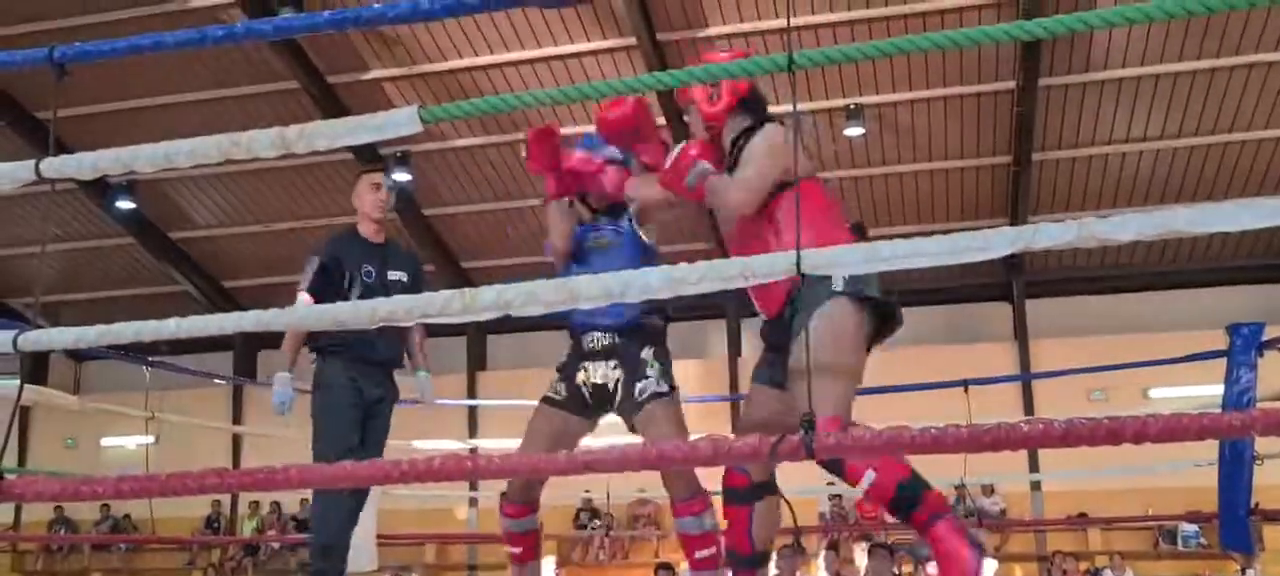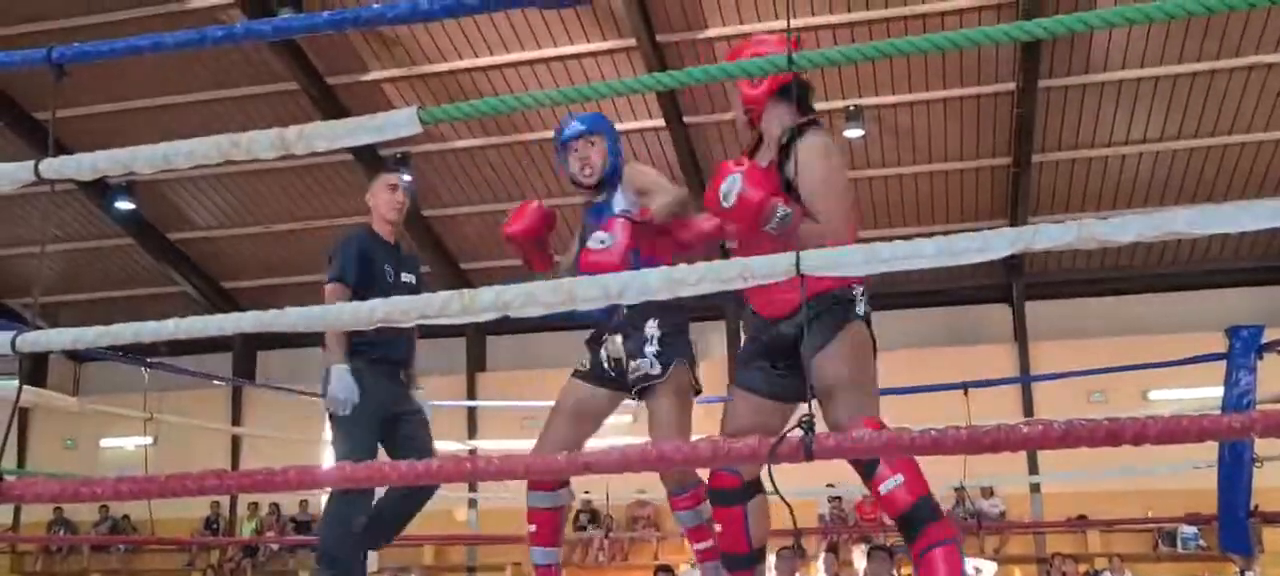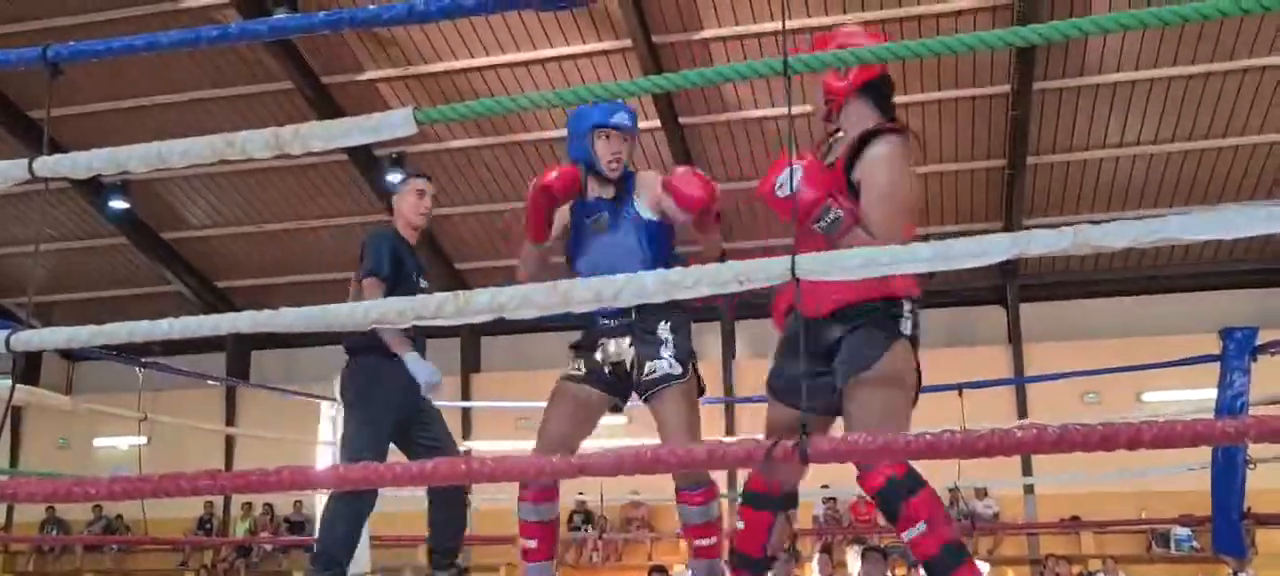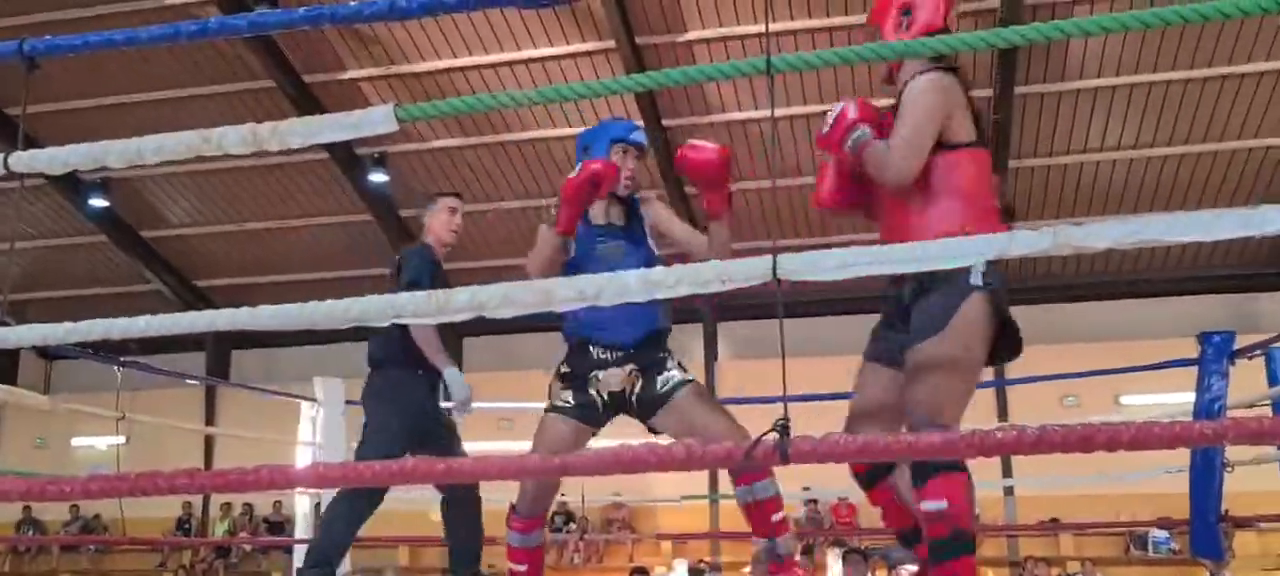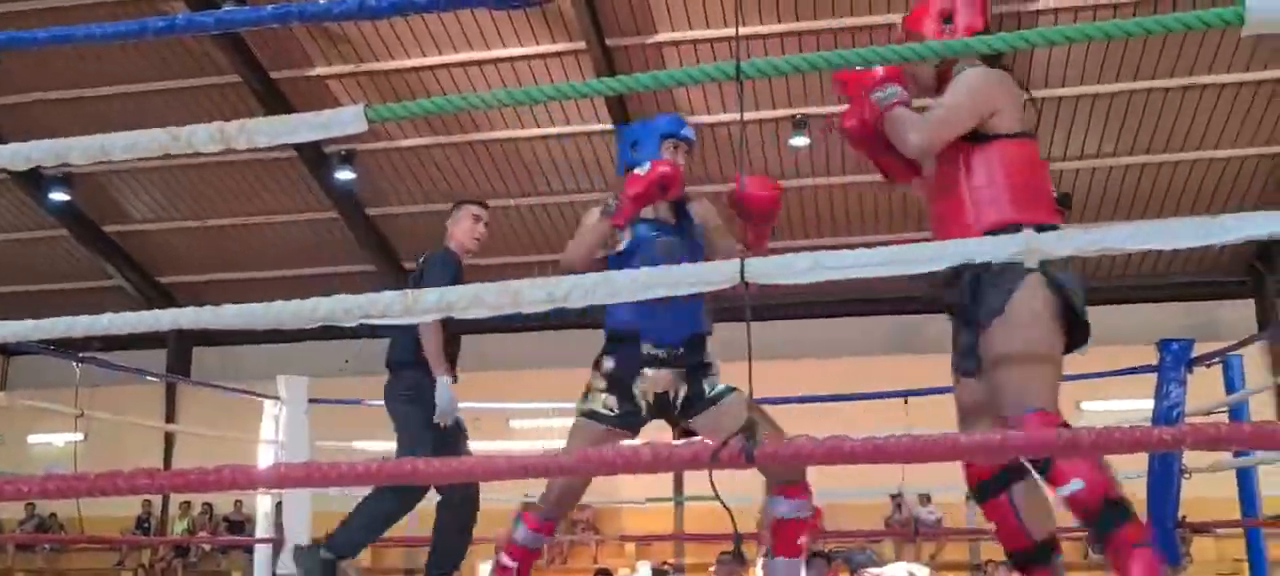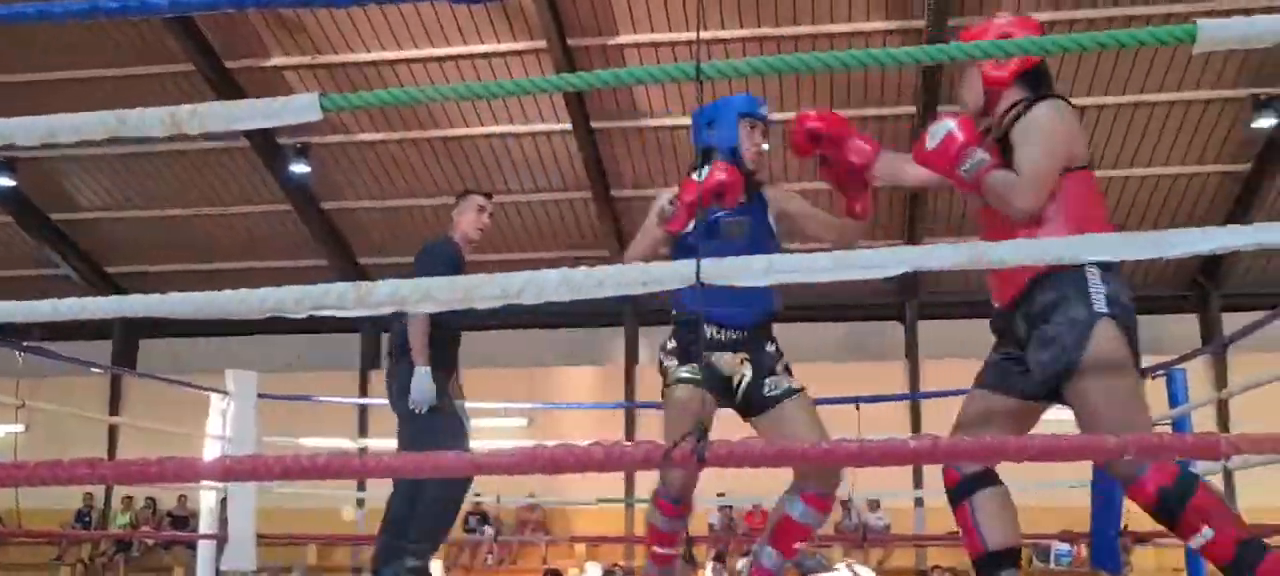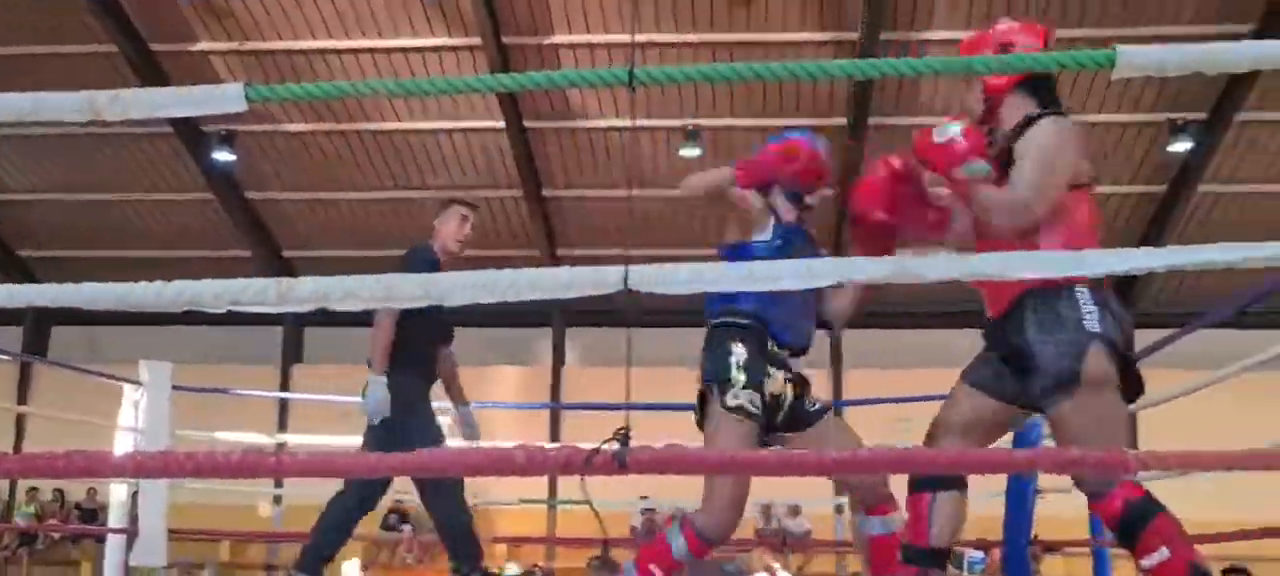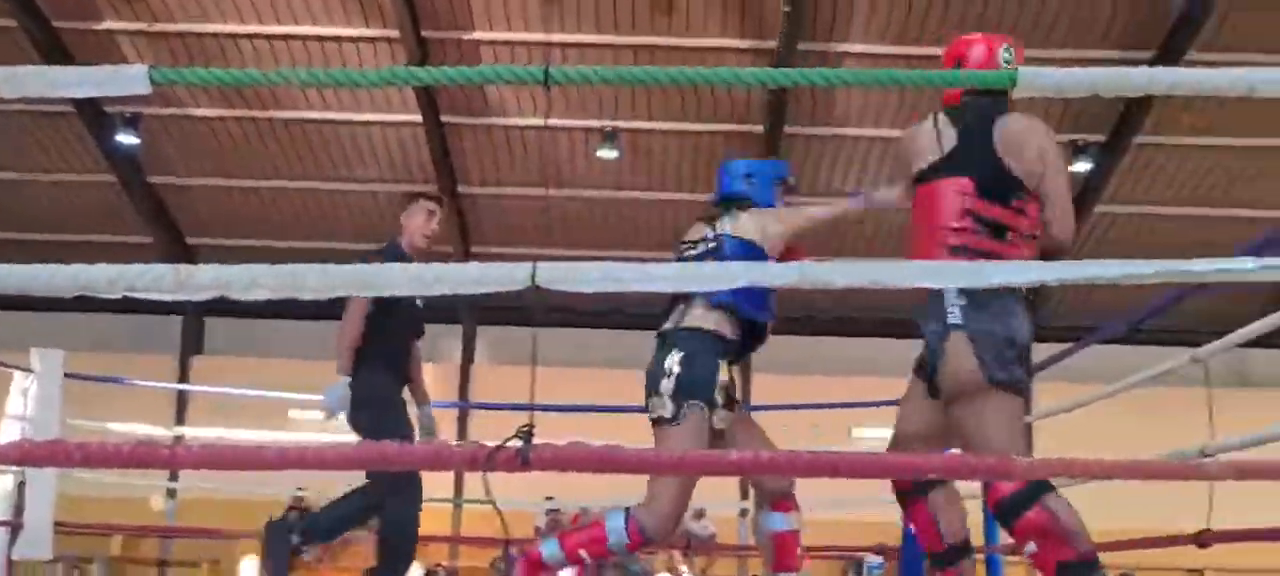
dt=0.2s
person 1, frame 1
left shoulder: (769, 136)
right shoulder: (730, 155)
left elbow: (735, 204)
left wrist: (696, 170)
left hip: (828, 287)
right hip: (790, 317)
left knee: (825, 431)
right knee: (747, 464)
person 1, frame 2
left shoulder: (812, 144)
right shoulder: (759, 154)
left elbow: (837, 242)
right elbow: (742, 228)
left wrist: (768, 211)
left hip: (828, 311)
right hip: (771, 327)
left knee: (855, 432)
right knee: (731, 468)
person 1, frame 3
left shoulder: (884, 149)
right shoulder: (836, 148)
left wrist: (816, 210)
right wrist: (794, 291)
left hip: (874, 325)
right hip: (815, 332)
left knee: (876, 466)
right knee: (769, 478)
person 1, frame 4
left shoulder: (933, 84)
right shoulder: (914, 109)
left elbow: (894, 170)
left wrist: (852, 133)
right wrist: (851, 189)
left hip: (956, 278)
right hip: (916, 290)
left knee: (927, 437)
person 1, frame 5
left shoulder: (981, 80)
right shoulder: (959, 109)
left elbow: (920, 140)
right elbow: (927, 172)
left wrist: (884, 92)
right wrist: (873, 136)
left hip: (1016, 267)
right hip: (982, 281)
left knee: (1028, 426)
right knee: (985, 459)
person 1, frame 6
left shoulder: (1049, 116)
right shoulder: (991, 139)
left elbow: (1025, 202)
right elbow: (905, 173)
left wrist: (967, 158)
right wrist: (844, 141)
left hip: (1079, 299)
right hip: (1027, 321)
left knee: (1135, 467)
right knee: (963, 458)
person 1, frame 7
left shoulder: (1052, 133)
right shoulder: (986, 148)
left elbow: (1014, 216)
right elbow: (961, 238)
left wrist: (960, 164)
right wrist: (909, 199)
left hip: (1068, 318)
right hip: (1017, 333)
left knee: (1105, 485)
right knee: (939, 452)
person 1, frame 8
left shoulder: (925, 131)
right shoulder: (1032, 133)
left elbow: (910, 201)
right elbow: (1061, 231)
left hip: (960, 307)
right hip: (1000, 310)
left knee: (1005, 476)
right knee: (911, 454)
person 2, frame 1
left shoulder: (633, 211)
right shoulder: (563, 214)
right elbow: (558, 248)
right wrist: (556, 180)
left hip: (637, 352)
right hip: (583, 358)
left knee: (679, 475)
right knee: (519, 483)
person 2, frame 2
left shoulder: (634, 177)
right shoulder: (591, 216)
left elbow: (673, 200)
left wrist: (634, 228)
right wrist: (533, 248)
left hip: (654, 324)
right hip: (610, 335)
left knee: (672, 463)
right knee: (545, 459)
person 2, frame 3
left shoulder: (649, 186)
right shoulder: (566, 209)
left elbow: (711, 246)
right elbow: (527, 277)
left wrist: (704, 214)
right wrist: (537, 225)
left hip: (657, 331)
right hip: (600, 340)
person 2, frame 4
left shoulder: (647, 213)
right shoulder: (565, 219)
left elbow: (715, 254)
right elbow: (537, 275)
left wrist: (715, 197)
right wrist: (567, 214)
left hip: (648, 363)
right hip: (584, 369)
left knee: (743, 449)
right knee: (532, 495)
person 2, frame 5
left shoulder: (698, 214)
right shoulder: (612, 214)
right elbow: (574, 261)
left wrist: (759, 229)
right wrist: (623, 208)
left hip: (690, 369)
right hip: (626, 370)
left knee: (787, 466)
right knee: (557, 497)
person 2, frame 6
left shoulder: (770, 201)
right shoulder: (683, 196)
left elbow: (848, 235)
right elbow: (634, 262)
left wrist: (858, 188)
right wrist: (680, 211)
left hip: (755, 353)
right hip: (695, 346)
left knee: (823, 469)
right knee: (680, 476)
person 2, frame 7
left shoulder: (804, 237)
right shoulder: (753, 209)
left elbow: (838, 316)
right elbow: (697, 187)
right wrist: (764, 168)
left hip: (779, 373)
right hip: (739, 352)
left knee: (875, 486)
right knee: (720, 516)
person 2, frame 8
left shoulder: (698, 233)
right shoulder: (767, 221)
right elbow: (839, 207)
right wrist: (867, 198)
left hip: (692, 360)
right hip: (695, 358)
left knee: (780, 487)
right knee: (660, 517)
person 3, frame 1
left shoulder: (406, 261)
right shoulder: (335, 250)
left elbow: (412, 324)
right elbow: (301, 311)
left wrist: (423, 371)
right wrist: (285, 373)
left hip: (382, 380)
right hip: (339, 372)
right knee: (336, 469)
person 3, frame 2
left shoulder: (408, 262)
right shoulder: (356, 245)
right elbow: (333, 305)
left wrist: (410, 384)
right wrist: (338, 368)
left hip: (393, 380)
right hip: (360, 375)
person 3, frame 3
left shoulder: (416, 263)
right shoulder: (384, 243)
right elbow: (371, 301)
right wrist: (413, 357)
left hip: (403, 384)
right hip: (374, 375)
person 3, frame 4
left shoulder: (434, 271)
right shoulder: (420, 259)
right elbow: (413, 316)
right wrist: (450, 370)
left hip: (419, 393)
right hip: (398, 385)
left knee: (462, 483)
right knee: (369, 482)
person 3, frame 5
left shoulder: (448, 270)
right shoulder: (443, 261)
right elbow: (427, 317)
right wrist: (444, 381)
left hip: (429, 391)
right hip: (417, 386)
left knee: (462, 489)
right knee: (407, 483)
person 3, frame 6
left shoulder: (453, 261)
right shoulder: (442, 252)
right elbow: (418, 306)
left wrist: (457, 401)
right wrist: (422, 370)
left hip: (430, 380)
right hip: (416, 375)
left knee: (413, 481)
person 3, frame 7
right shoulder: (420, 261)
left elbow: (443, 355)
right elbow: (387, 316)
left wrist: (463, 408)
right wrist: (378, 380)
left hip: (407, 392)
right hip: (398, 388)
left knee: (365, 487)
right knee: (442, 478)
person 3, frame 8
right shoulder: (389, 260)
right elbow: (356, 312)
left wrist: (424, 407)
right wrist: (343, 377)
left hip: (384, 390)
right hip: (372, 385)
left knee: (387, 486)
right knee: (401, 482)
left ankle: (289, 536)
